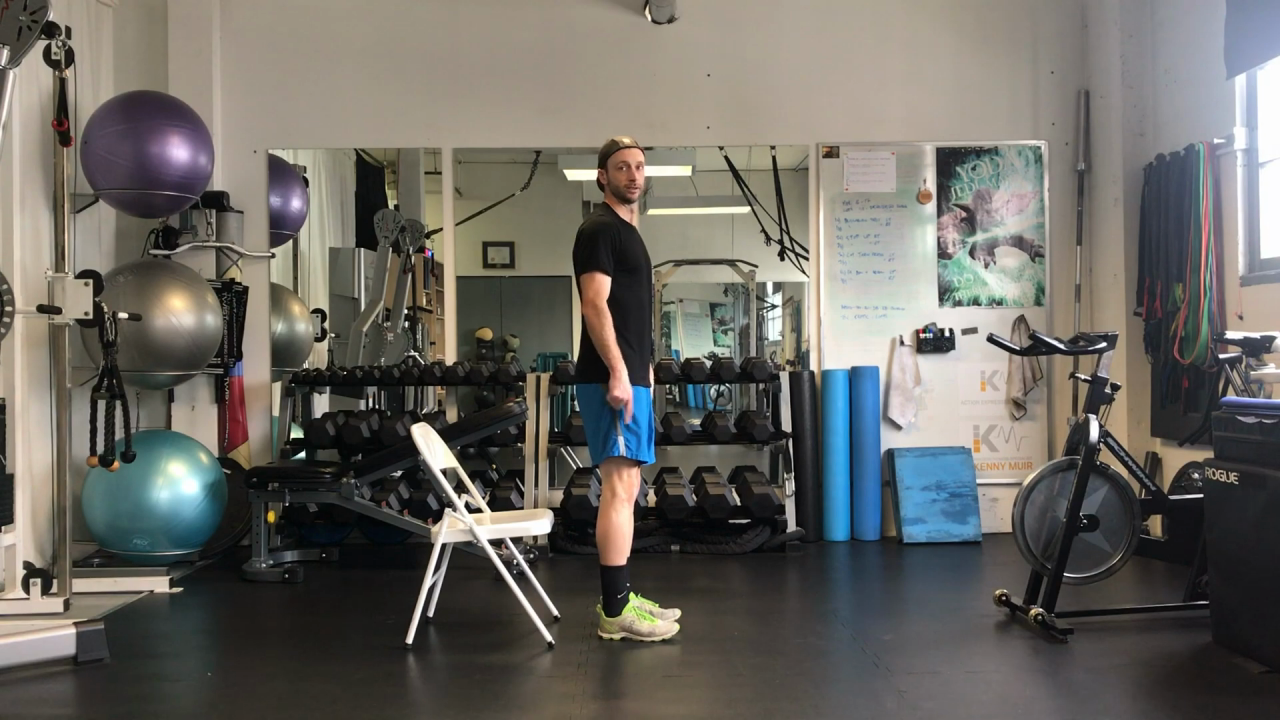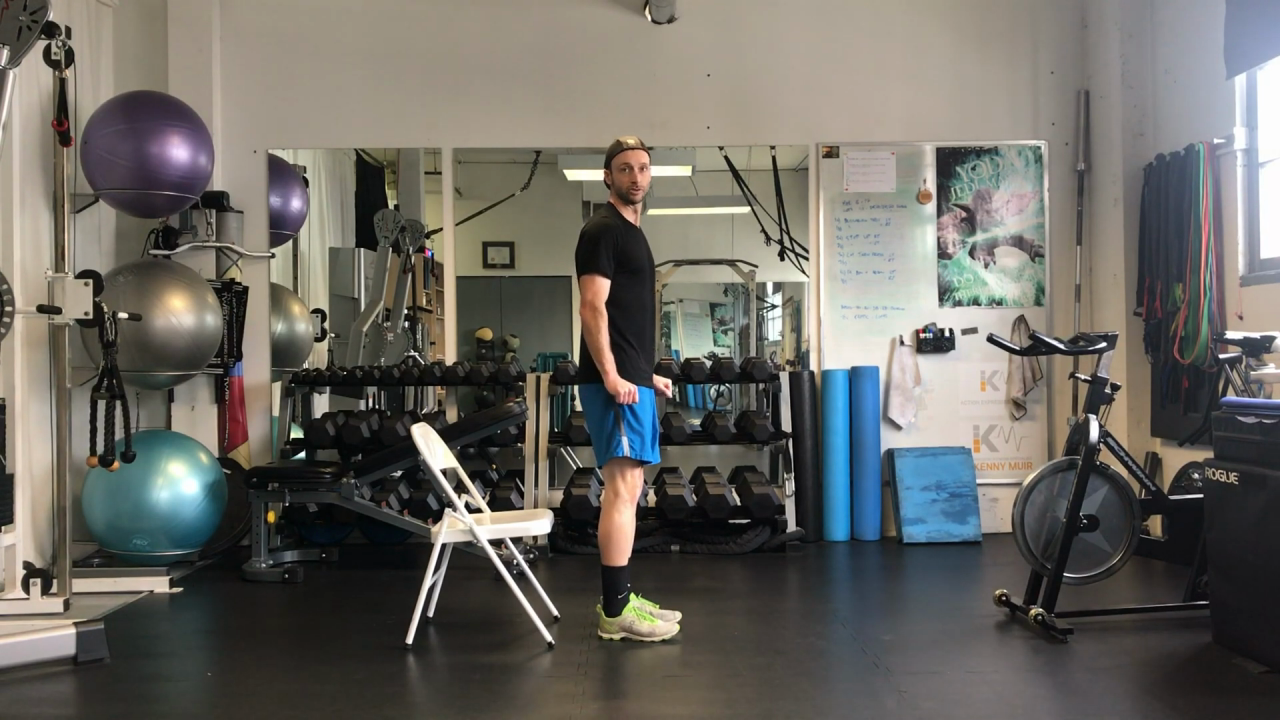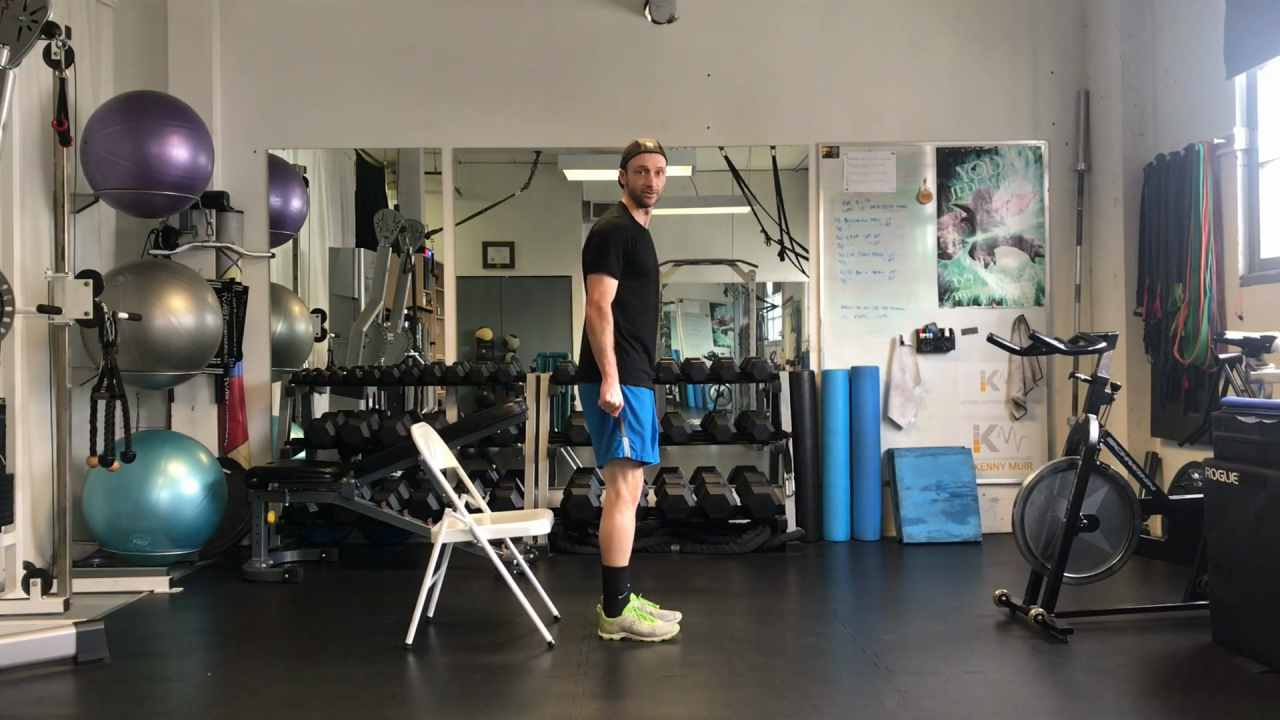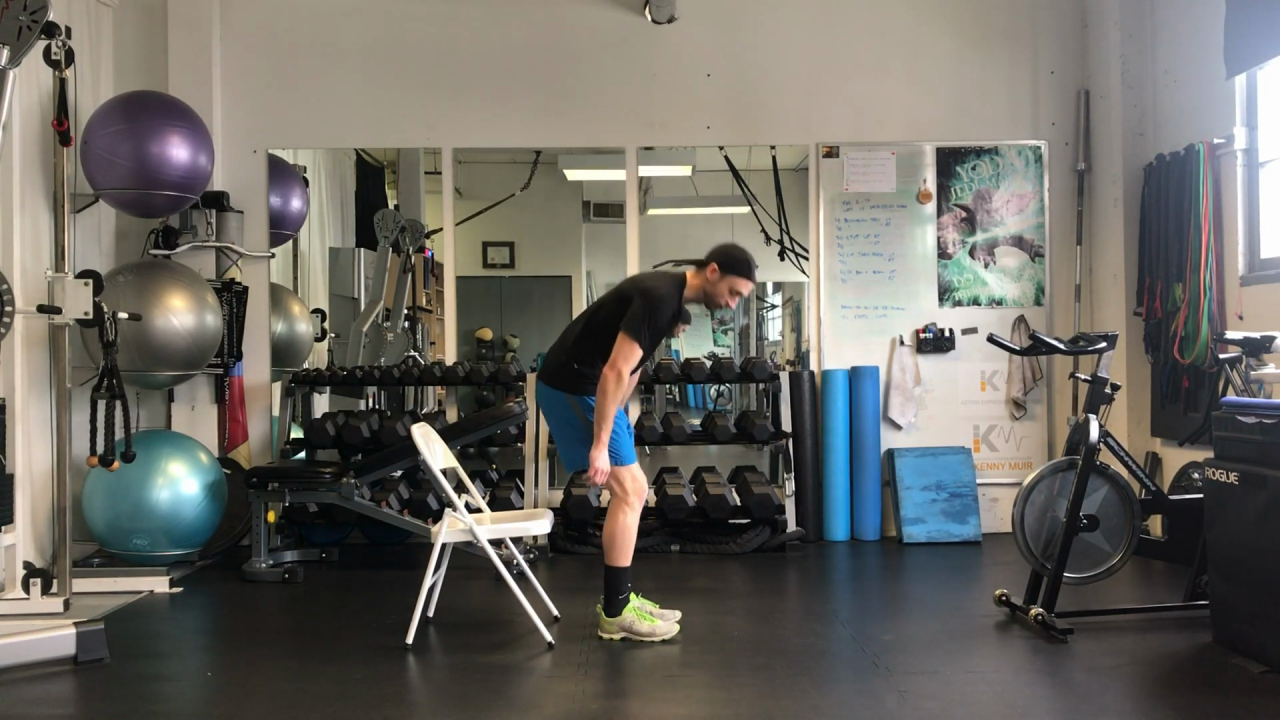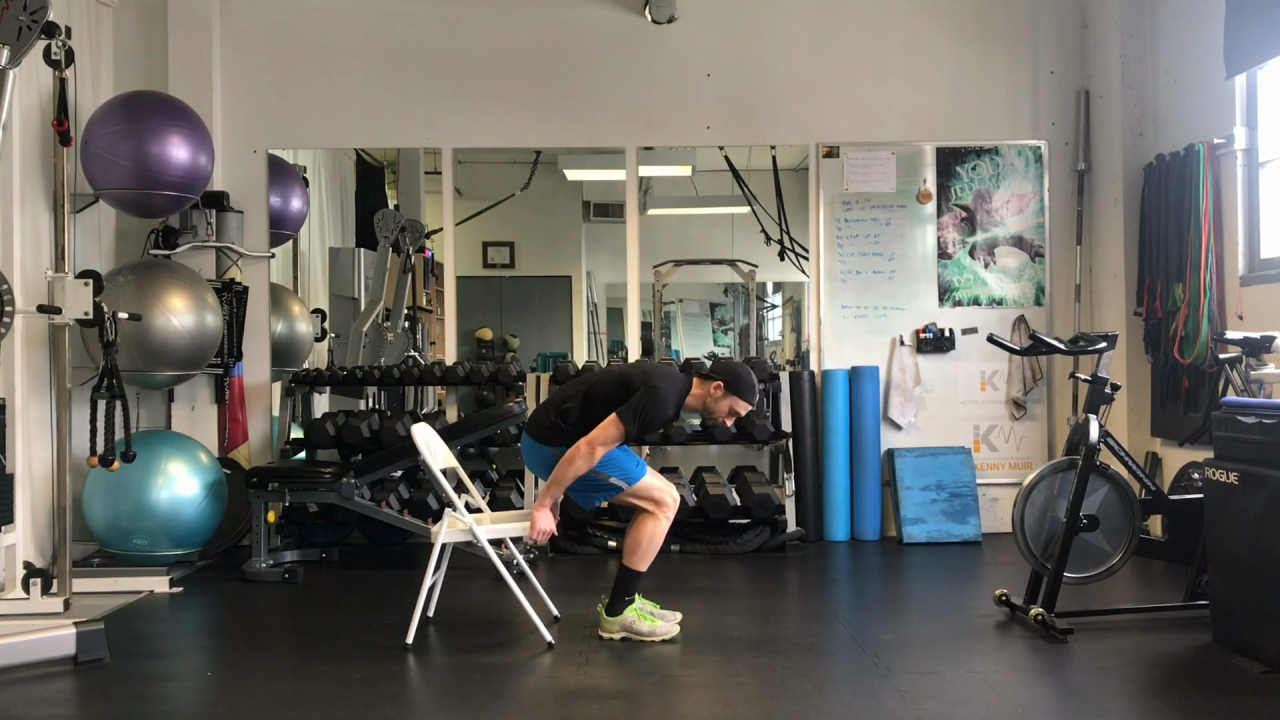
dt=0.7s
person 1, frame 1
left shoulder: (627, 231)
right shoulder: (600, 229)
right elbow: (596, 306)
left wrist: (646, 372)
right wrist: (617, 374)
left hip: (630, 376)
right hip: (612, 379)
left knee: (627, 488)
right knee: (619, 488)
left ankle: (622, 598)
right ankle: (615, 610)
person 1, frame 2
left shoulder: (632, 233)
right shoulder: (603, 230)
right elbow: (592, 307)
left wrist: (647, 373)
right wrist: (611, 376)
left hip: (633, 377)
right hip: (617, 380)
left knee: (630, 488)
right knee: (622, 490)
left ankle: (622, 599)
right ankle: (615, 610)
person 1, frame 3
left shoulder: (637, 233)
right shoulder: (614, 230)
right elbow: (599, 307)
right wrist: (610, 379)
left hip: (634, 377)
right hip: (618, 379)
left knee: (628, 489)
right knee: (624, 490)
left ankle: (620, 599)
right ankle: (615, 610)
person 1, frame 4
left shoulder: (671, 298)
right shoulder: (659, 297)
right elbow: (614, 373)
left wrist: (618, 425)
right wrist: (599, 447)
left hip: (581, 386)
right hip: (572, 387)
left knee: (633, 492)
right knee: (629, 492)
left ankle: (620, 600)
right ankle: (616, 612)
person 1, frame 5
left shoulder: (672, 386)
right shoulder: (662, 396)
right elbow: (589, 448)
left wrist: (554, 494)
right wrist: (543, 505)
left hip: (560, 435)
right hip: (554, 442)
left knee: (658, 500)
right knee: (663, 502)
left ankle: (622, 600)
right ankle: (618, 613)
